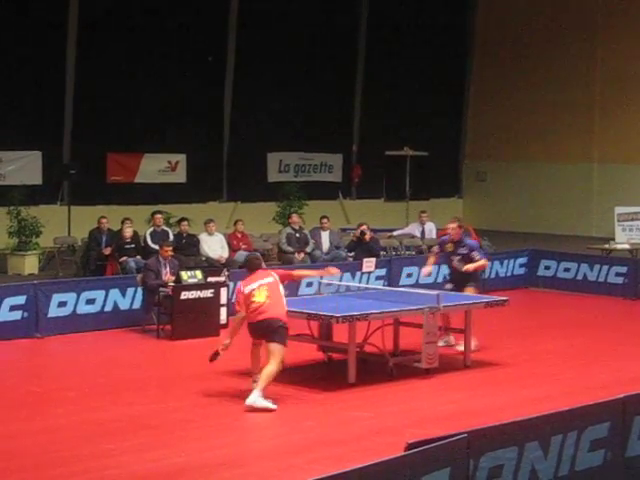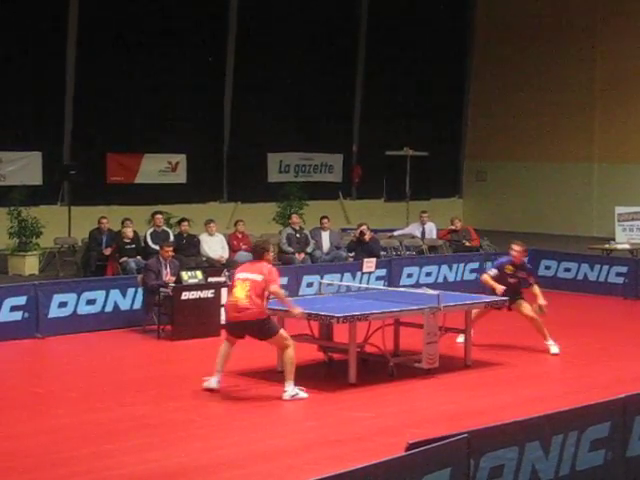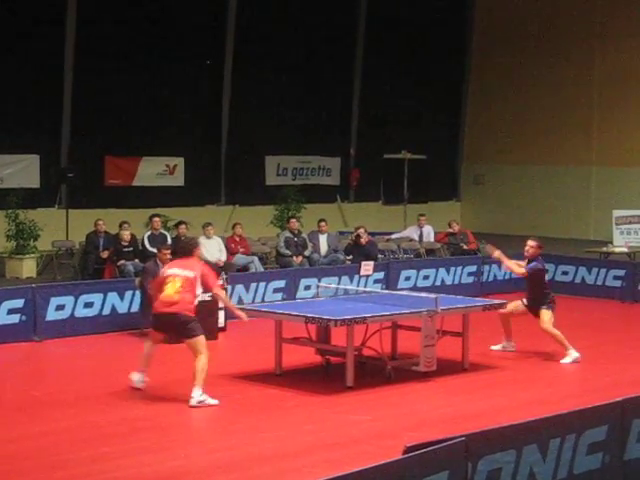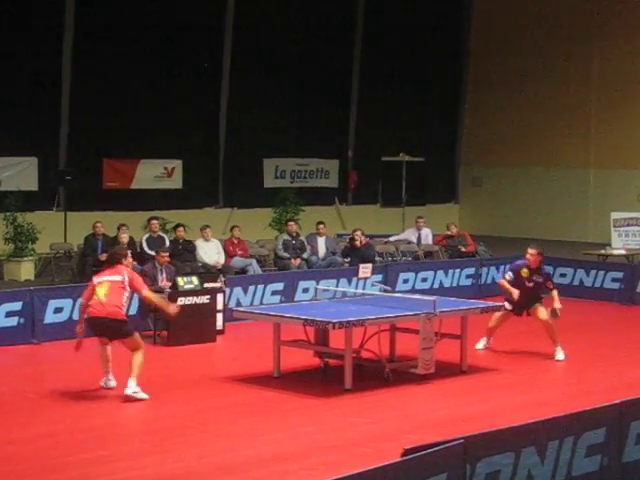
dt=0.5s
person 1, frame 1
left shoulder: (242, 286)
right shoulder: (273, 274)
left elbow: (241, 315)
right elbow: (297, 274)
left wrist: (229, 339)
right wrist: (323, 272)
left hip: (255, 321)
right hip: (275, 320)
left knee: (256, 344)
right knee: (275, 363)
left ankle: (257, 381)
right ankle: (256, 396)
person 1, frame 2
left shoulder: (241, 269)
right shoulder: (269, 269)
right elbow: (275, 290)
right wrist: (292, 307)
left hip: (233, 317)
right hip: (255, 318)
left knee: (229, 341)
right knee: (287, 346)
left ankle: (215, 379)
right ankle: (289, 388)
person 1, frame 3
left shoulder: (168, 266)
right shoulder: (202, 268)
left elbow: (154, 290)
right elbow: (217, 292)
right wrist: (235, 310)
left hip: (161, 311)
right hip: (182, 315)
left knee: (152, 341)
right knee: (202, 354)
left ankle: (139, 377)
right ankle: (197, 394)
person 1, frame 4
left shoulder: (97, 277)
right shoulder: (129, 274)
left elbow: (84, 301)
right elbow: (146, 294)
left wrist: (80, 324)
right wrist: (167, 306)
left hip: (93, 318)
right hip: (114, 317)
left knee: (104, 343)
right knee: (138, 349)
left ankle: (108, 378)
right ankle: (132, 386)
person 2, frame 1
left shoulder: (471, 244)
right shoulder: (444, 241)
left elbow: (484, 263)
right elbow: (434, 253)
left wrist: (473, 265)
right wrist: (429, 266)
left hip: (470, 281)
right hip: (455, 279)
left ankle: (470, 339)
right ankle: (447, 336)
person 2, frame 2
left shoulder: (527, 269)
right shoulder: (502, 262)
left elbow: (533, 285)
right elbow: (484, 277)
left wrist: (540, 298)
right wrist: (496, 285)
left hip: (514, 297)
right hip: (497, 295)
left knee: (531, 315)
right knee: (475, 315)
left ankle: (549, 342)
person 2, frame 3
left shoulder: (537, 265)
right shoulder: (531, 259)
left elbow: (520, 272)
left wrist: (502, 258)
right wrist: (514, 262)
left hip: (544, 302)
right hip: (531, 299)
left knee: (546, 326)
right knee: (503, 312)
left ankle: (571, 352)
right ankle: (508, 343)
person 2, frame 4
left shoulder: (545, 273)
right shoulder: (518, 266)
left elbow: (553, 289)
right elbow: (502, 281)
left wrist: (556, 302)
right wrist: (512, 290)
left hip: (533, 301)
right hip: (515, 300)
left knee: (545, 319)
right knee: (492, 325)
left ankle: (558, 348)
right ankle: (486, 339)
